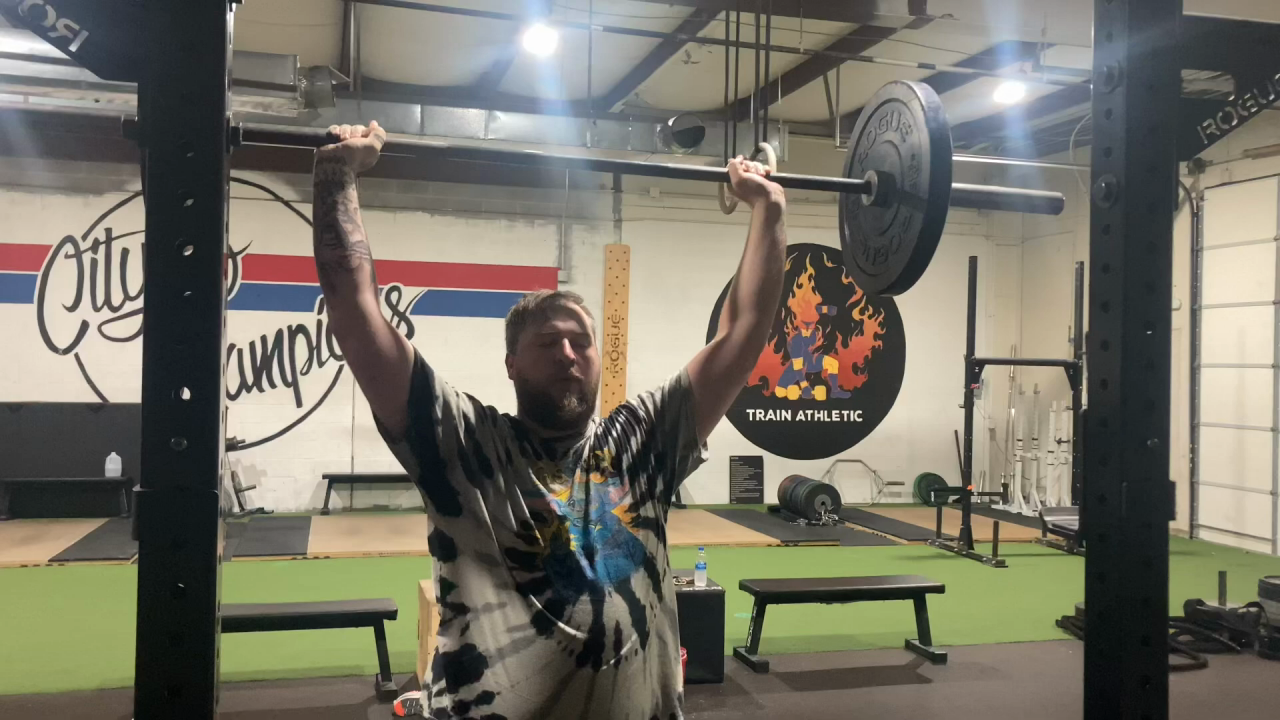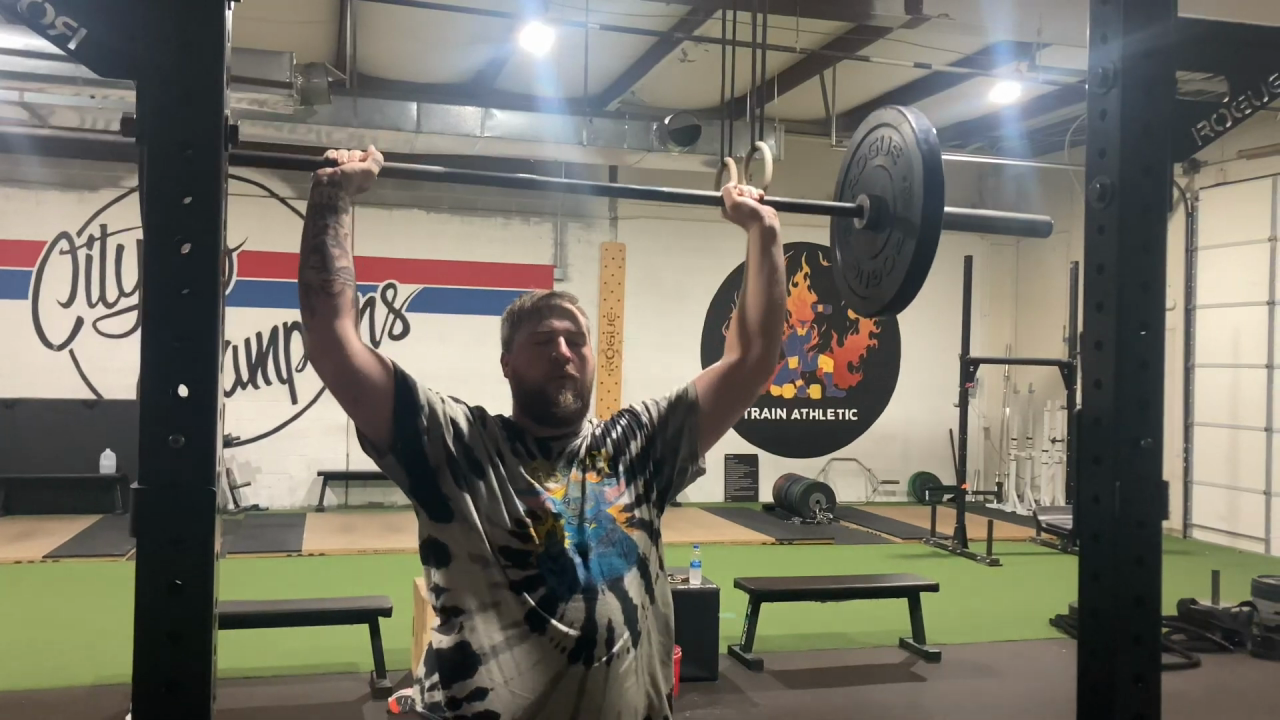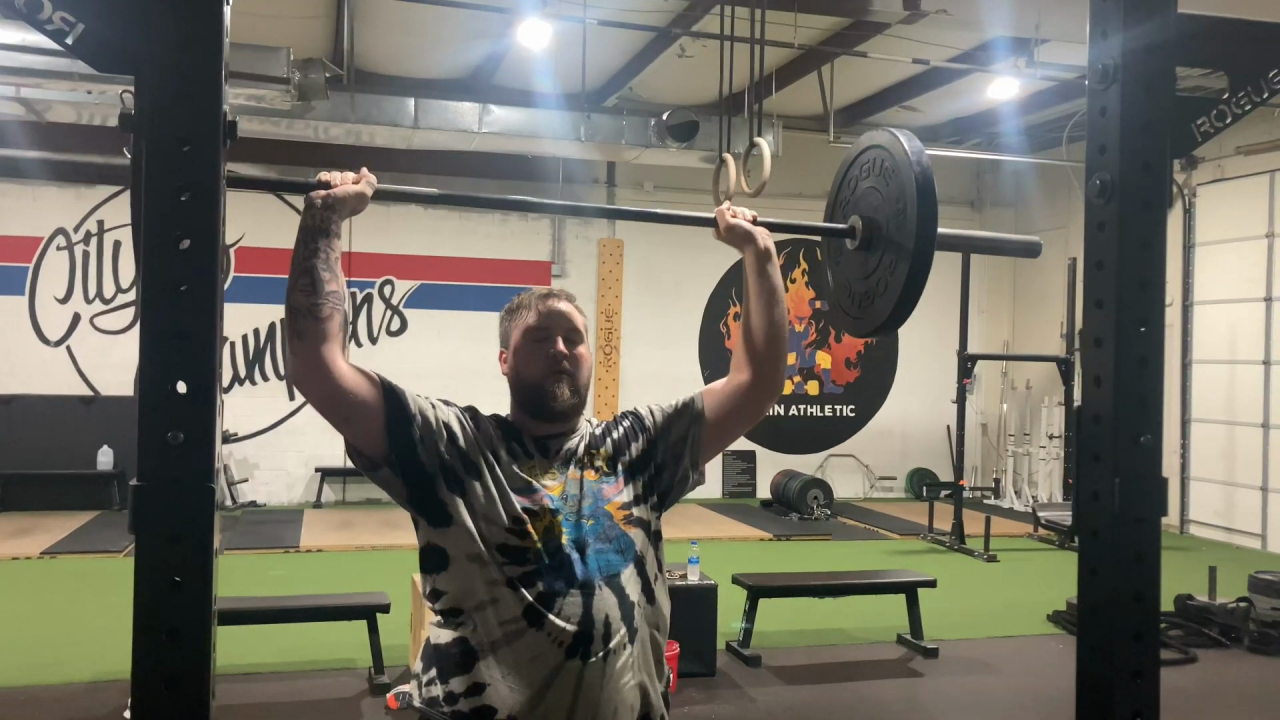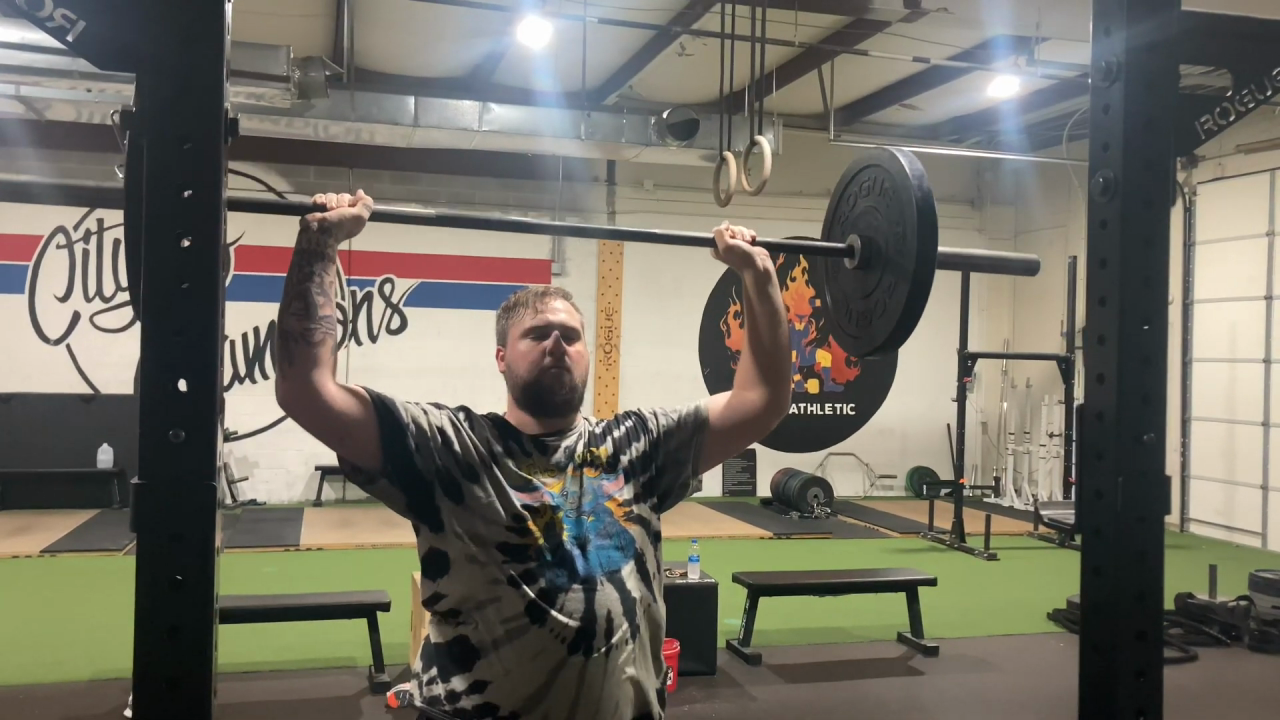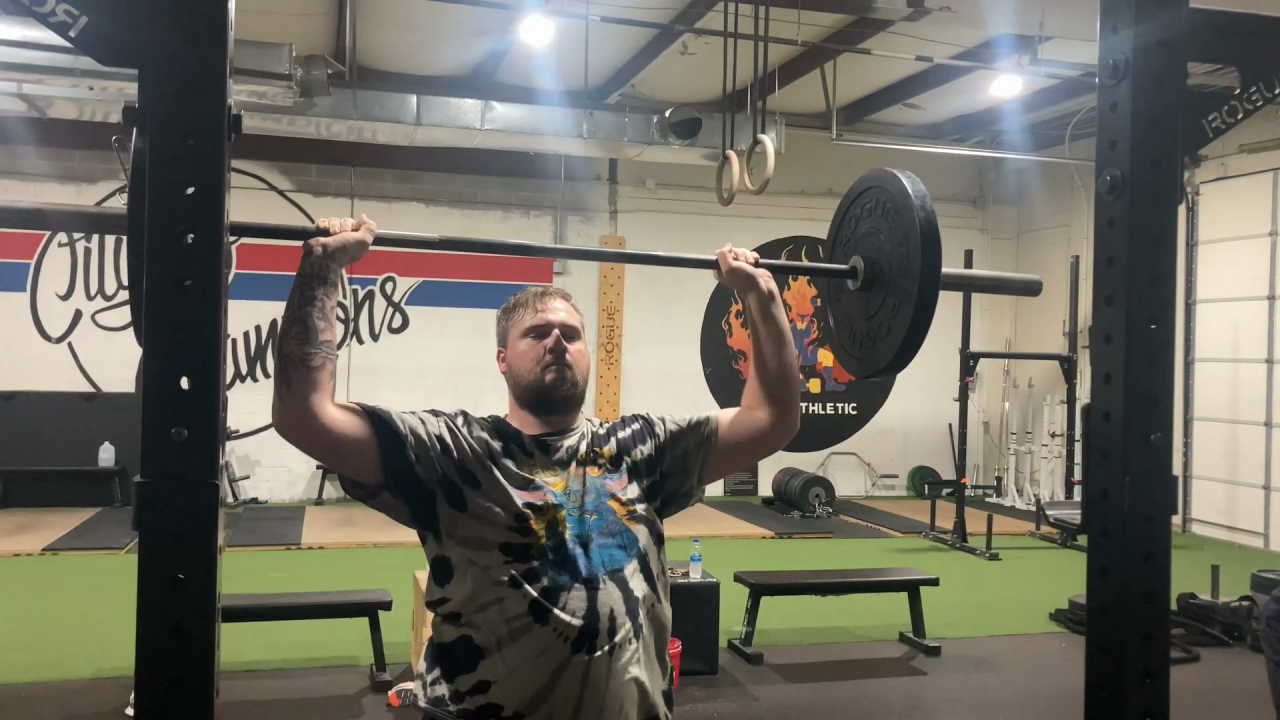
dt=0.5s
person 1, frame 1
left shoulder: (641, 445)
right shoulder: (464, 448)
left elbow: (743, 333)
right elbow: (355, 314)
left wrist: (766, 208)
right wrist: (338, 174)
person 1, frame 2
left shoulder: (637, 447)
right shoulder: (457, 449)
left elbow: (750, 359)
right elbow: (332, 342)
left wrist: (762, 233)
right wrist: (333, 195)
person 1, frame 3
left shoulder: (636, 447)
right shoulder: (452, 448)
left elbow: (757, 382)
right elbow: (316, 368)
left wrist: (758, 253)
right wrist: (324, 219)
person 1, frame 4
left shoulder: (636, 445)
right shoulder: (449, 447)
left elbow: (762, 401)
right elbow: (306, 391)
left wrist: (757, 273)
right wrist: (320, 242)
person 1, frame 5
left shoulder: (640, 448)
right shoulder: (451, 451)
left elbow: (772, 420)
right elbow: (303, 417)
left wrist: (760, 294)
right wrist: (321, 267)
